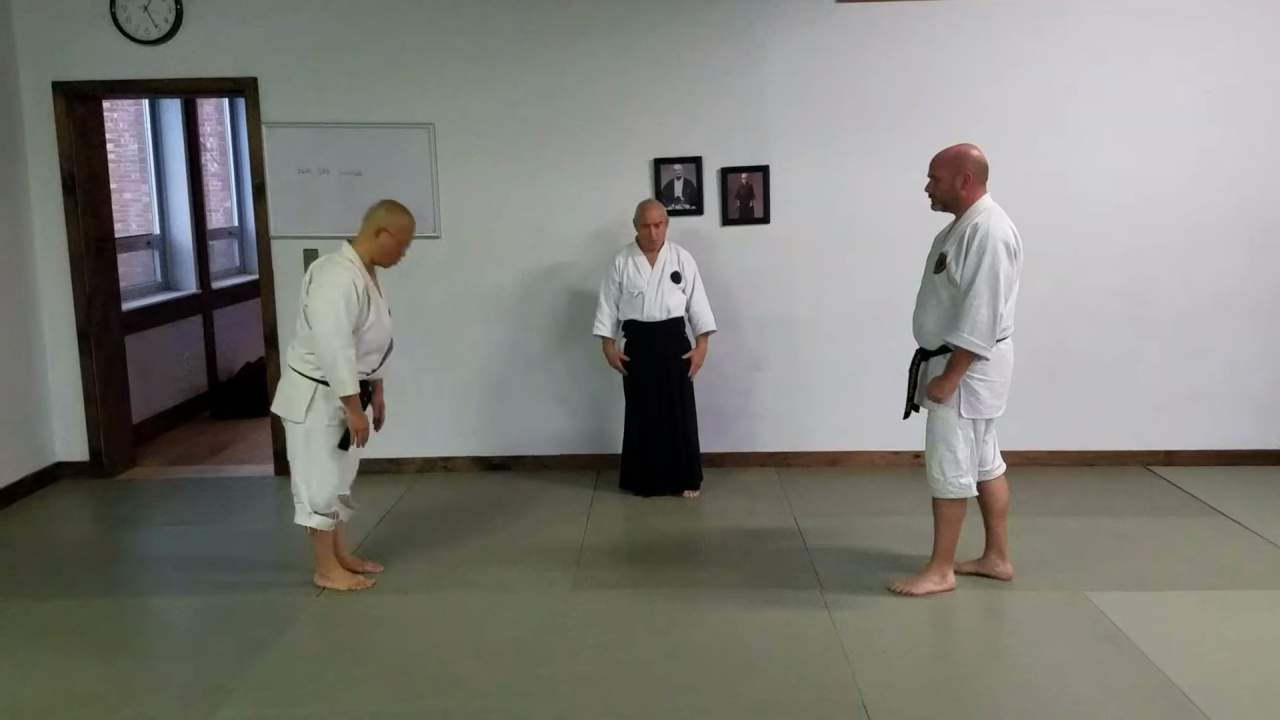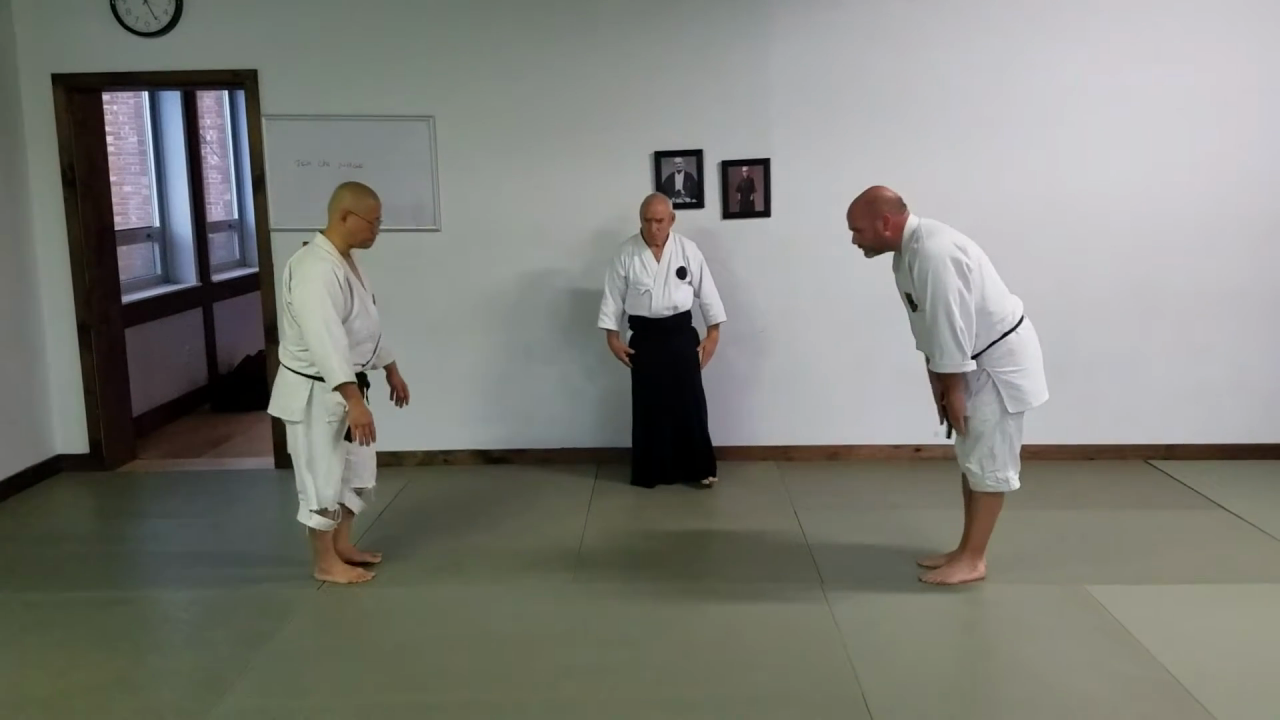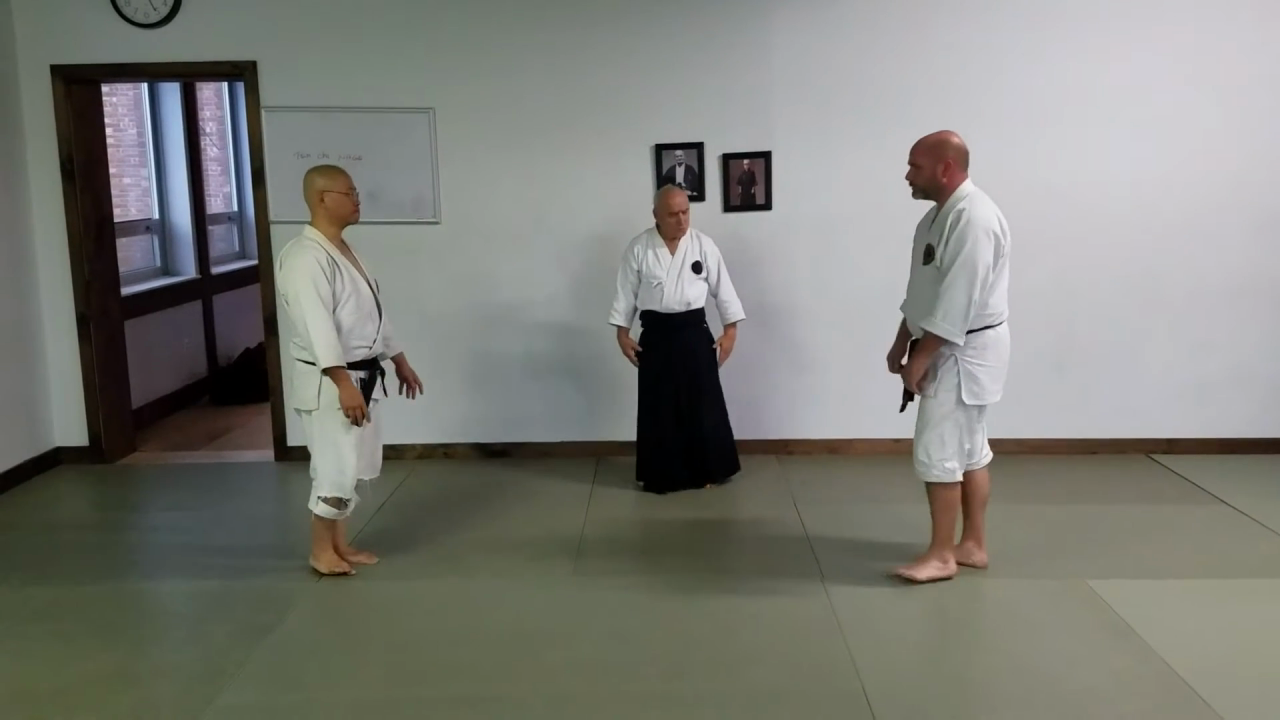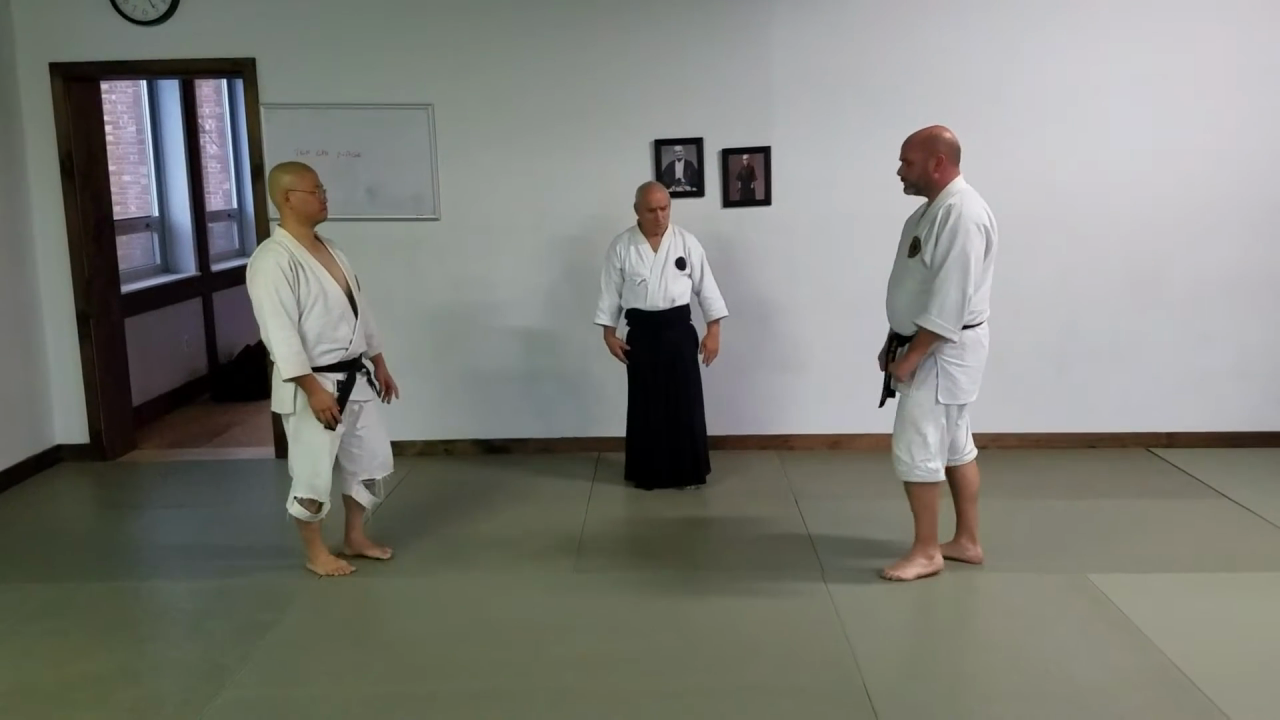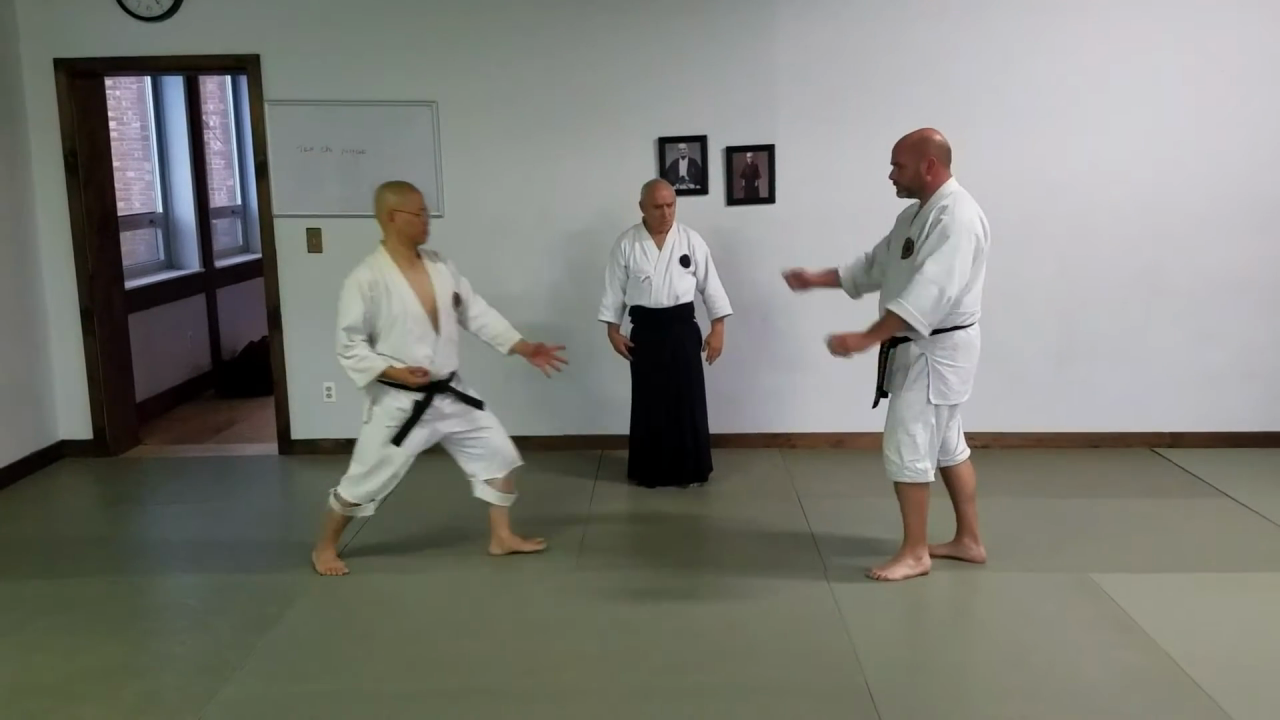
dt=1s
person 1, frame 1
left shoulder: (988, 231)
right shoulder: (966, 225)
left elbow: (981, 317)
left wrist: (949, 377)
right wrist: (944, 371)
left hip: (967, 368)
right hip: (955, 364)
left knee: (949, 466)
right knee: (982, 461)
left ankle: (940, 570)
right ankle: (997, 557)
person 1, frame 2
left shoulder: (932, 252)
right shoulder: (909, 249)
left elbow: (951, 328)
right elbow: (934, 328)
left wrist: (953, 393)
right wrist: (940, 387)
left hip: (1000, 359)
right hip: (981, 357)
left knee: (989, 460)
right knee: (974, 456)
left ankle: (972, 559)
right ankle: (967, 549)
person 1, frame 3
left shoulder: (972, 217)
right shoulder: (941, 212)
left elbow: (956, 302)
right elbow: (921, 290)
left wrist: (920, 358)
right wrist: (901, 342)
left hip: (965, 352)
right hip: (951, 351)
left knee: (936, 452)
right knee: (968, 450)
left ankle: (941, 555)
right ankle: (973, 544)
person 1, frame 4
left shoulder: (960, 213)
right shoulder: (934, 209)
left elbow: (949, 300)
left wrist: (913, 355)
right wrist: (894, 343)
left hip: (942, 351)
right hip: (925, 346)
left knee: (917, 450)
right knee: (953, 446)
left ankle: (925, 552)
right ankle: (967, 541)
person 1, frame 5
left shoulder: (956, 216)
right shoulder: (919, 213)
left elbow: (928, 293)
right elbow: (875, 264)
left wrist: (866, 337)
right wrist: (818, 279)
left hip: (937, 352)
right hip: (924, 351)
left knee: (906, 450)
right knee: (947, 446)
left ankle: (914, 553)
right ankle: (968, 540)
person 2, frame 1
left shoulder: (366, 273)
right shoulder: (336, 277)
left elbow: (372, 343)
right elbow: (334, 348)
left wrist: (375, 393)
right wrist: (352, 407)
left hip: (340, 393)
right hip: (315, 396)
left knee: (339, 476)
right knee: (318, 479)
left ankle: (341, 555)
right ankle: (326, 569)
person 2, frame 2
left shoulder: (343, 260)
right shoulder: (315, 268)
left elbow: (364, 324)
right elbow: (327, 339)
left wrist: (390, 369)
right wrist: (354, 400)
left hip: (341, 389)
right hip: (314, 392)
left knee: (357, 470)
right knee: (323, 477)
left ankle: (343, 545)
right ankle: (325, 562)
person 2, frame 3
left shoulder: (343, 250)
right shoulder: (306, 257)
left elbow: (371, 312)
right elbow: (318, 327)
left wrist: (399, 360)
right wrist: (344, 383)
left hip: (361, 375)
right hip: (327, 381)
left knee: (353, 466)
right knee: (335, 468)
left ankle: (339, 543)
right ankle: (320, 550)
person 2, frame 4
left shoulder: (329, 249)
right shoulder: (273, 260)
left elbow: (357, 310)
right elbow: (280, 333)
left wrist: (379, 364)
right wrist: (313, 389)
left hip: (354, 378)
right hip: (311, 384)
left knee: (370, 460)
right knee: (313, 472)
left ankle: (356, 538)
right ankle: (316, 552)
person 2, frame 5
left shoulder: (440, 267)
right shoulder: (368, 280)
left elbow: (478, 314)
right elbow: (349, 345)
left wrist: (525, 347)
right wrist: (394, 372)
left hip: (449, 396)
right hip: (400, 402)
left knee: (497, 455)
right knee: (364, 479)
left ankle: (501, 537)
right ankle: (325, 546)
person 3, frame 1
left shoulder: (681, 258)
right shoulder: (622, 261)
left elbow: (697, 302)
right elbow: (609, 304)
left wrist: (701, 344)
right wrist: (609, 345)
left hip: (673, 342)
right hip: (638, 344)
left knee: (680, 413)
right knee: (641, 414)
left ankle: (685, 479)
right ankle: (642, 480)
person 3, frame 2
left shoulder: (687, 249)
right shoulder: (626, 253)
left elbow: (706, 291)
right elbow: (614, 296)
left wrist: (713, 333)
right wrist: (613, 337)
left hip: (681, 334)
right hip: (644, 337)
left knee: (689, 402)
right knee: (648, 406)
left ankle: (699, 468)
right ankle: (649, 471)
person 3, frame 3
left shoulder: (703, 244)
right shoulder: (638, 248)
left elbow: (722, 288)
right elbow: (626, 292)
left wrist: (730, 330)
right wrist: (622, 333)
left hip: (693, 332)
right hip: (655, 334)
left knee: (703, 403)
right knee: (656, 407)
left ankle: (707, 470)
right ankle: (657, 474)
person 3, frame 4
left shoulder: (686, 242)
right shoulder: (621, 246)
left elbow: (705, 287)
right elbow: (610, 292)
left wrist: (713, 330)
right wrist: (609, 334)
left hip: (678, 330)
right hip: (641, 333)
left knee: (685, 402)
right knee: (645, 405)
left ankle: (688, 471)
right ankle: (647, 471)
person 3, frame 5
left shoulder: (691, 239)
right shoulder: (626, 243)
left elbow: (710, 285)
right elbow: (615, 289)
left wrist: (717, 328)
right wrist: (614, 330)
left hip: (682, 328)
right hip: (645, 330)
left knee: (688, 400)
right knee: (648, 402)
left ankle: (690, 469)
right ankle: (649, 469)
